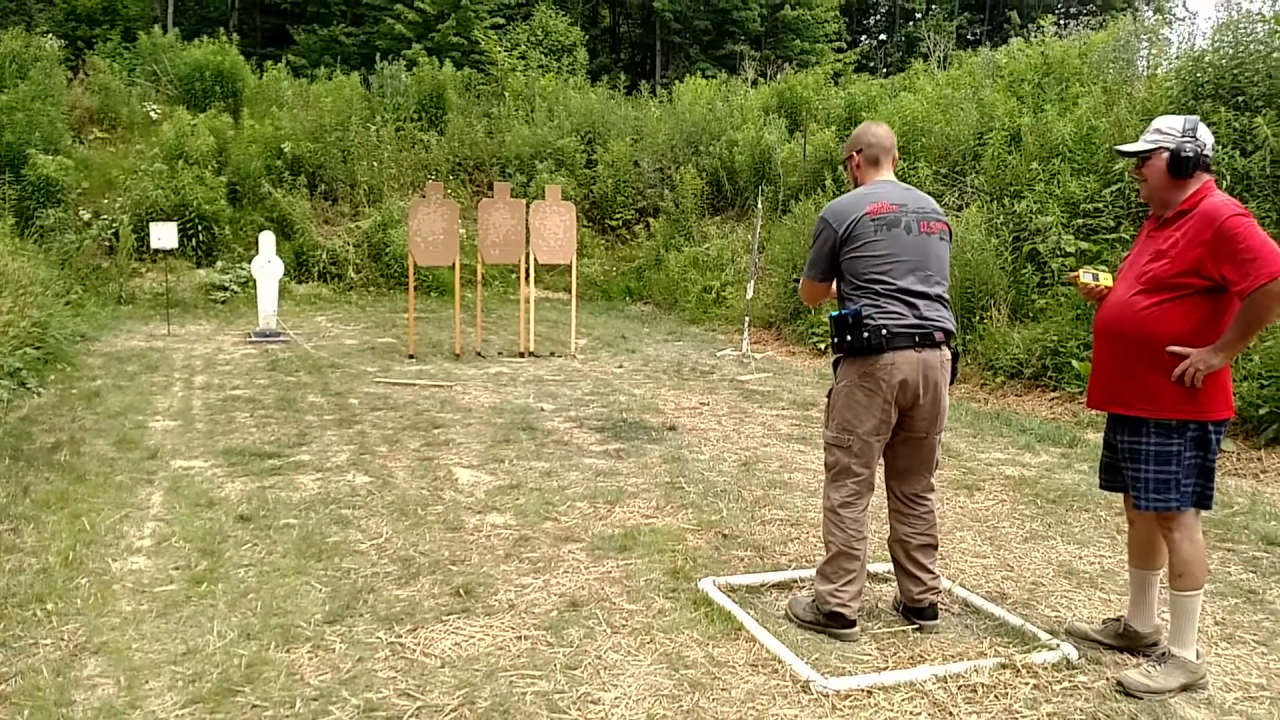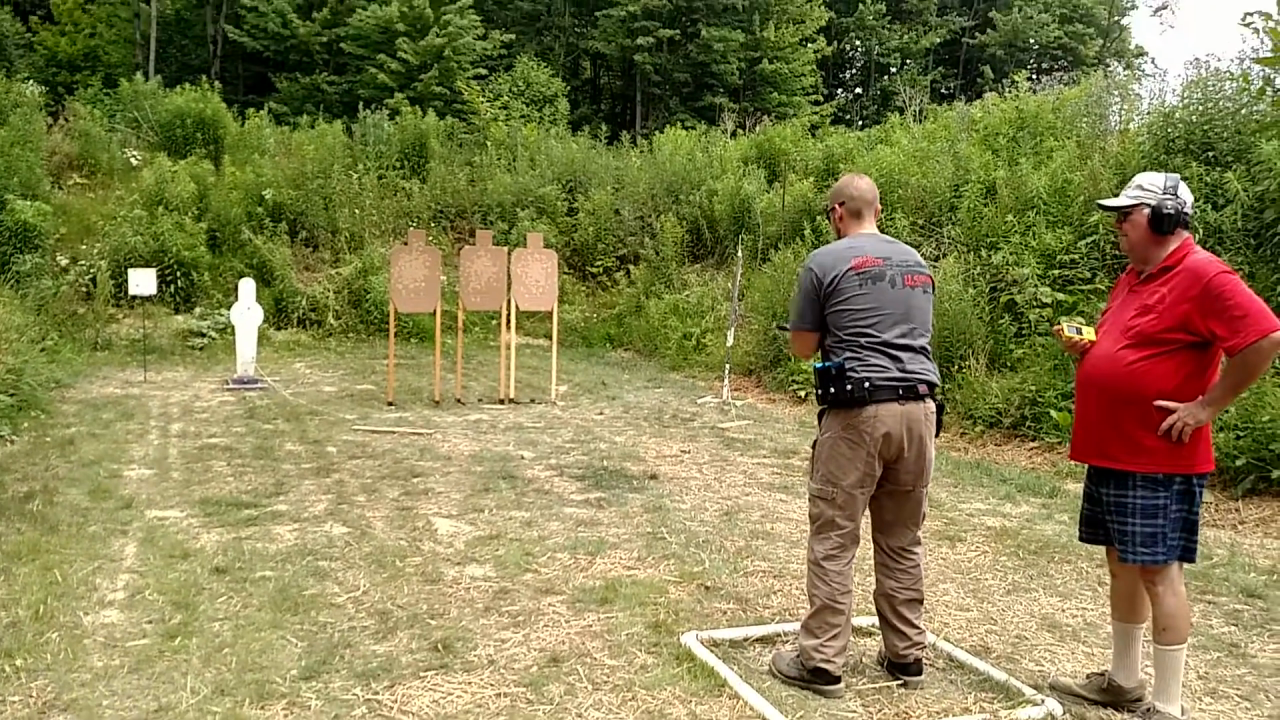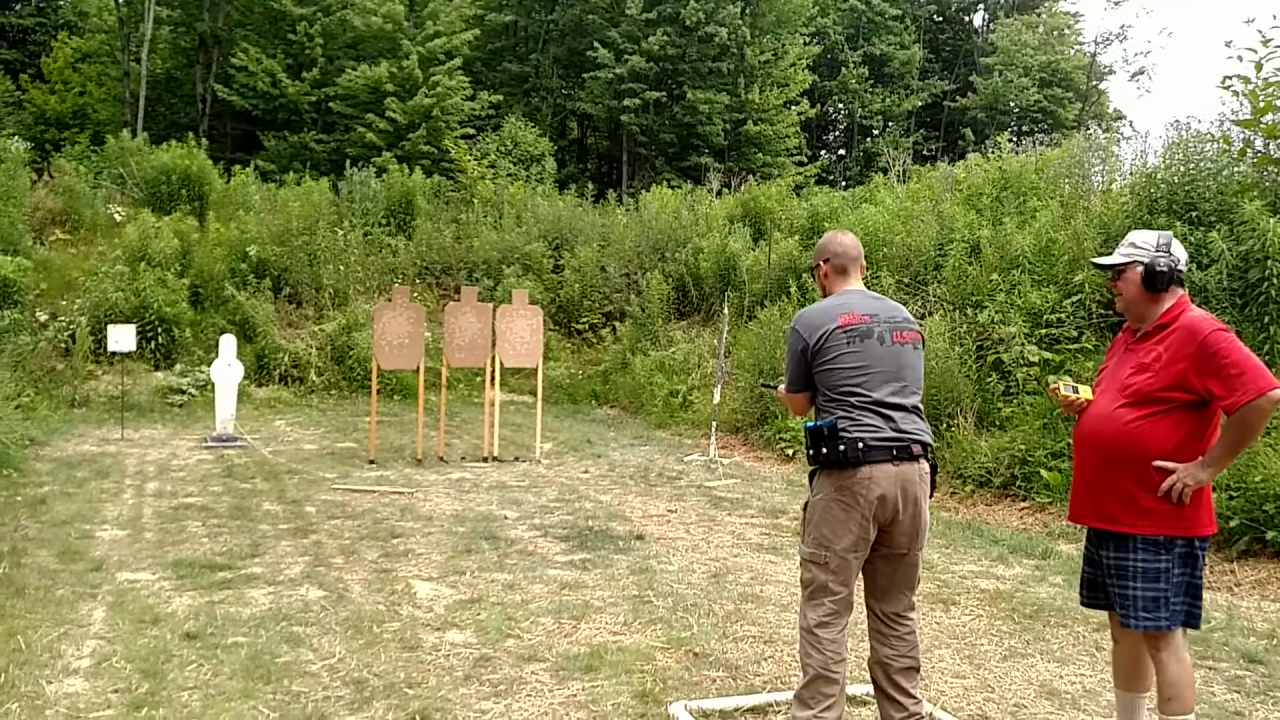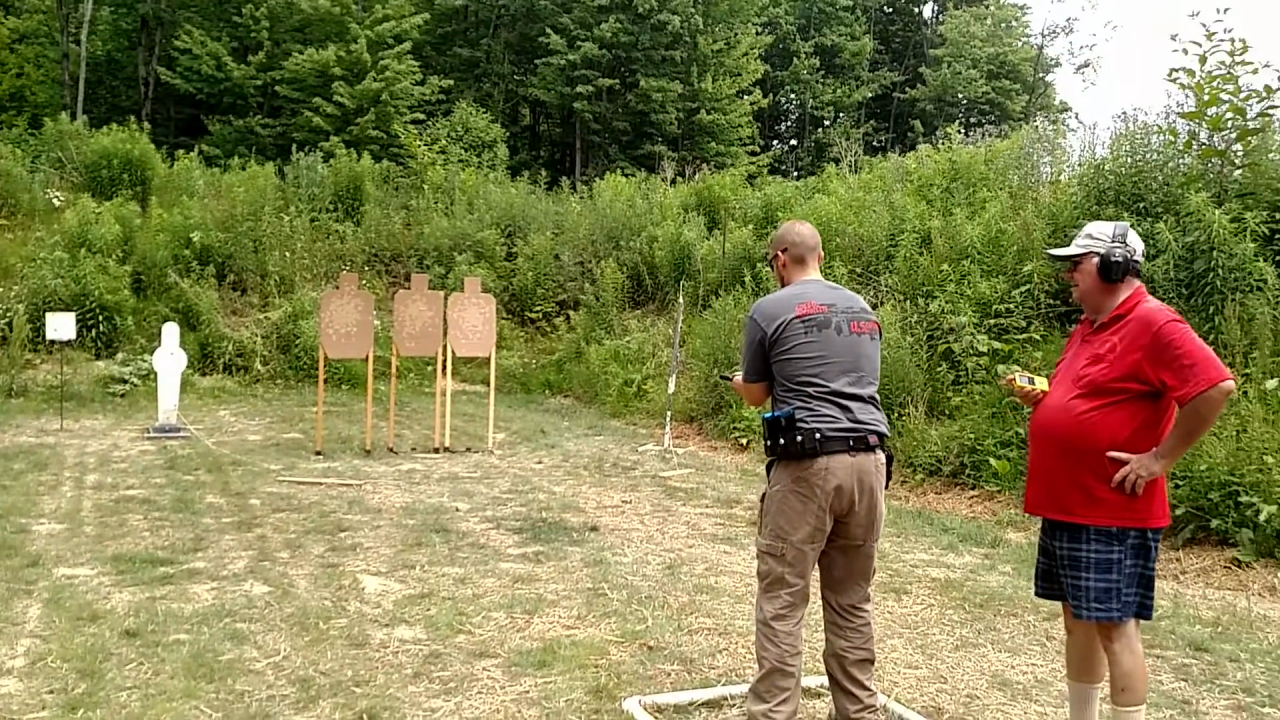
dt=0.5s
person 1, frame 1
left shoulder: (1219, 218)
right shoulder: (1159, 221)
left wrist: (1221, 352)
right wrist: (1106, 295)
left hip: (1177, 405)
right hip: (1132, 398)
left knee: (1175, 517)
right knee: (1140, 510)
left ankle: (1184, 655)
right ankle: (1138, 624)
person 1, frame 2
left shoulder: (1202, 275)
right shoulder: (1132, 277)
left wrist: (1207, 406)
right wrist: (1086, 349)
left hip: (1158, 460)
right hip: (1112, 454)
left knee: (1158, 570)
right knee: (1121, 563)
person 1, frame 3
left shoulder: (1199, 333)
right shoulder: (1129, 336)
left wrist: (1207, 466)
right wrist: (1083, 407)
left hip: (1159, 523)
right hip: (1110, 516)
left knee: (1162, 637)
right knee: (1123, 629)
person 1, frame 4
left shoulder: (1154, 324)
right shoulder: (1088, 327)
left elbow: (1216, 386)
left wrist: (1160, 457)
right wrist: (1039, 397)
left hip: (1113, 514)
right hip: (1065, 507)
left knee: (1114, 627)
right knee: (1077, 621)
person 2, frame 1
left shoulder: (841, 212)
right shoulder: (934, 211)
left elbow: (813, 295)
left wrist: (833, 285)
left hip: (875, 360)
right hip: (933, 357)
left knee: (848, 487)
right knee: (916, 487)
left ankle: (836, 606)
right ankle: (921, 599)
person 2, frame 2
left shoulder: (824, 262)
right shoulder: (917, 263)
left elbow: (803, 347)
left wrist: (832, 335)
left hip: (858, 413)
right hip: (918, 409)
left knee: (833, 541)
right knee: (902, 541)
left ankle: (821, 662)
right ankle: (906, 654)
person 2, frame 3
left shoulder: (811, 321)
right shoulder: (905, 318)
left elbow: (798, 405)
left wrist: (786, 391)
left hip: (852, 475)
right hip: (912, 470)
left knee: (826, 607)
right knee: (896, 607)
person 2, frame 4
left shoulder: (768, 310)
right shoulder: (862, 308)
left elbow: (756, 396)
left wrist: (740, 382)
left hip: (808, 466)
right hip: (868, 461)
left knee: (782, 599)
right knee: (852, 599)
